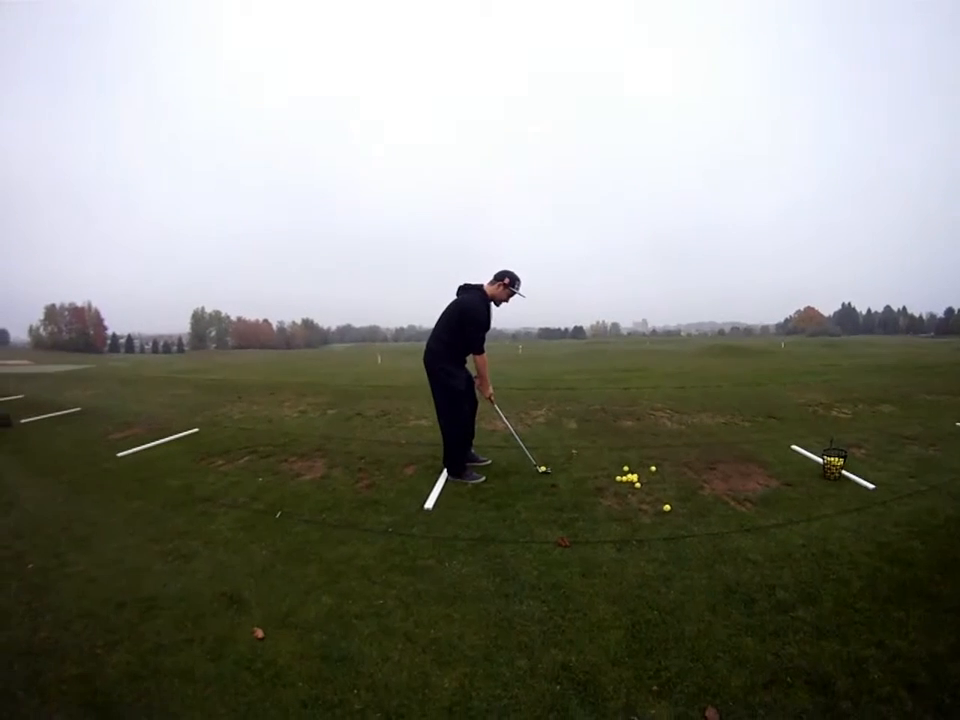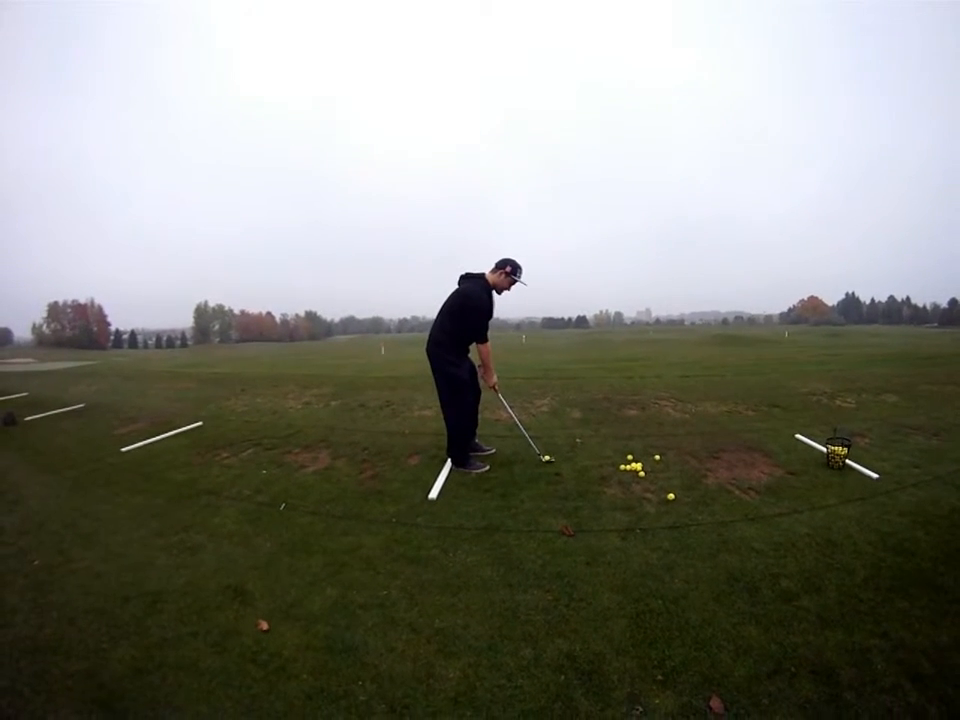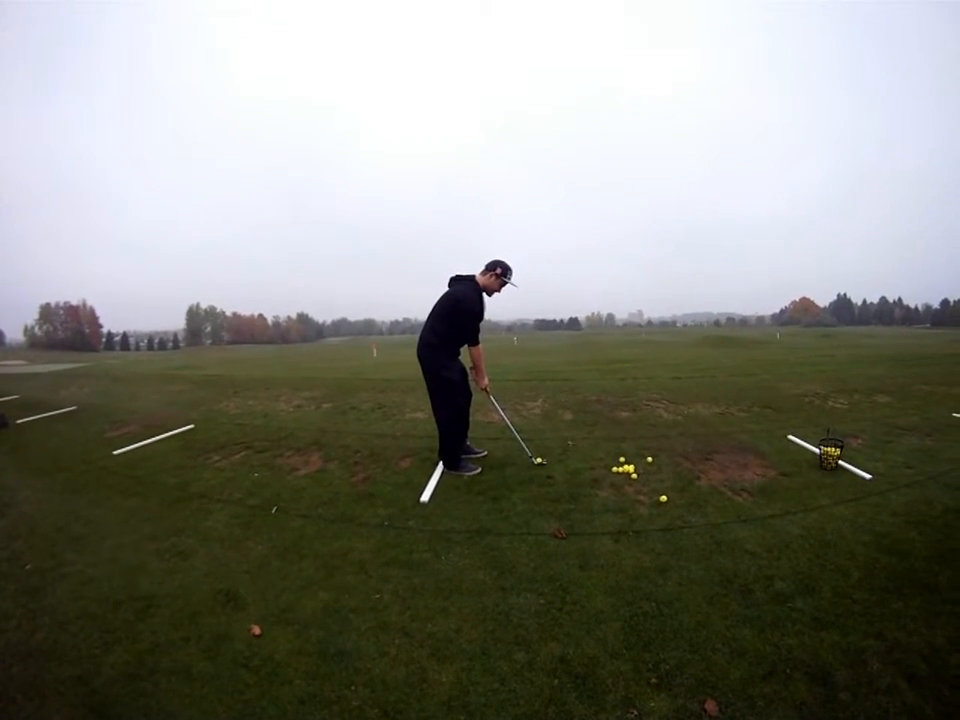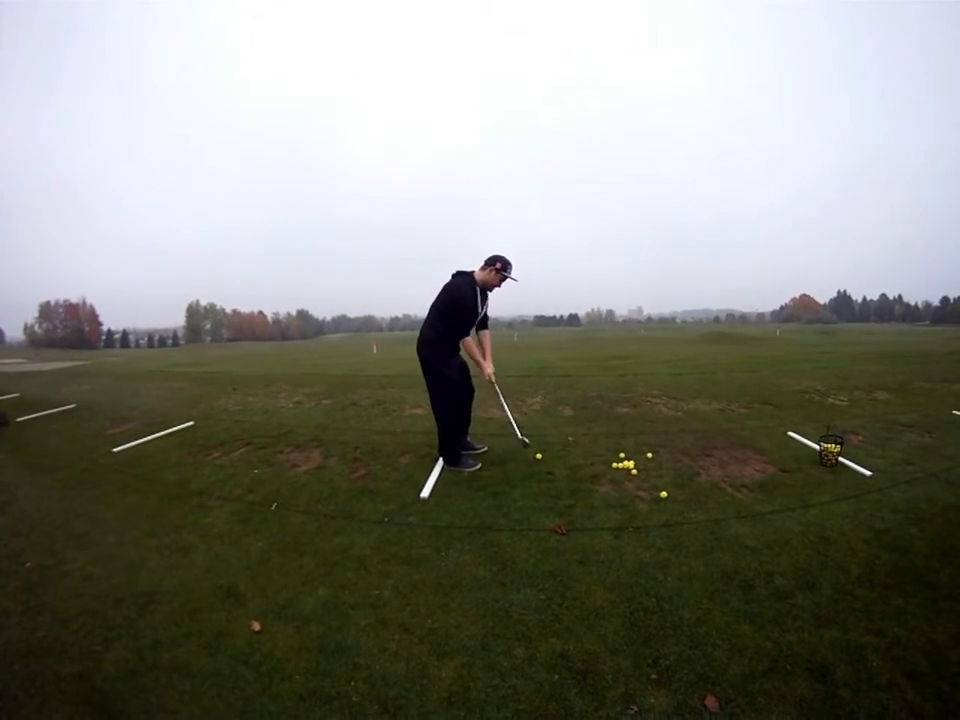
dt=0.5s
person 1, frame 1
left shoulder: (476, 300)
right shoulder: (475, 304)
left elbow: (474, 345)
right elbow: (477, 349)
left wrist: (480, 377)
right wrist: (486, 384)
left hip: (450, 359)
right hip: (441, 361)
left knee: (469, 405)
right knee: (455, 412)
left ankle: (465, 452)
right ankle: (455, 468)
person 1, frame 2
left shoulder: (478, 289)
right shoulder: (476, 294)
left elbow: (478, 334)
right elbow: (481, 338)
left wrist: (484, 365)
right wrist: (490, 372)
left hip: (454, 349)
right hip: (444, 351)
left knee: (472, 394)
right knee: (458, 402)
left ankle: (468, 441)
right ankle: (459, 458)
person 1, frame 3
left shoulder: (469, 291)
right shoulder: (468, 296)
left elbow: (470, 337)
right elbow: (473, 340)
left wrist: (476, 367)
right wrist: (481, 375)
left hip: (445, 351)
right hip: (435, 353)
left knee: (463, 397)
right knee: (450, 404)
left ankle: (460, 444)
right ankle: (451, 460)
person 1, frame 4
left shoulder: (480, 292)
right shoulder: (461, 290)
left elbow: (483, 327)
right elbow: (463, 334)
left wrist: (488, 361)
right wrist: (482, 366)
left hip: (448, 348)
right hip: (434, 349)
left knee: (465, 393)
right knee: (449, 400)
left ankle: (460, 440)
right ankle: (451, 456)
